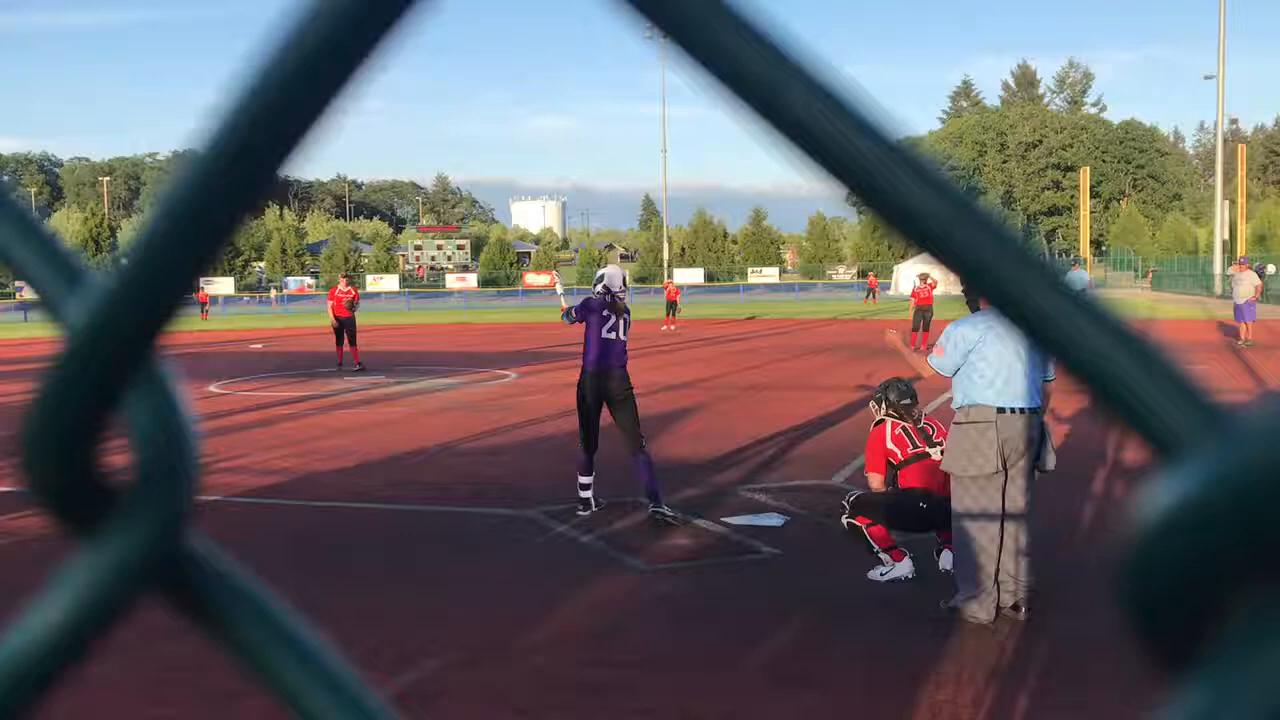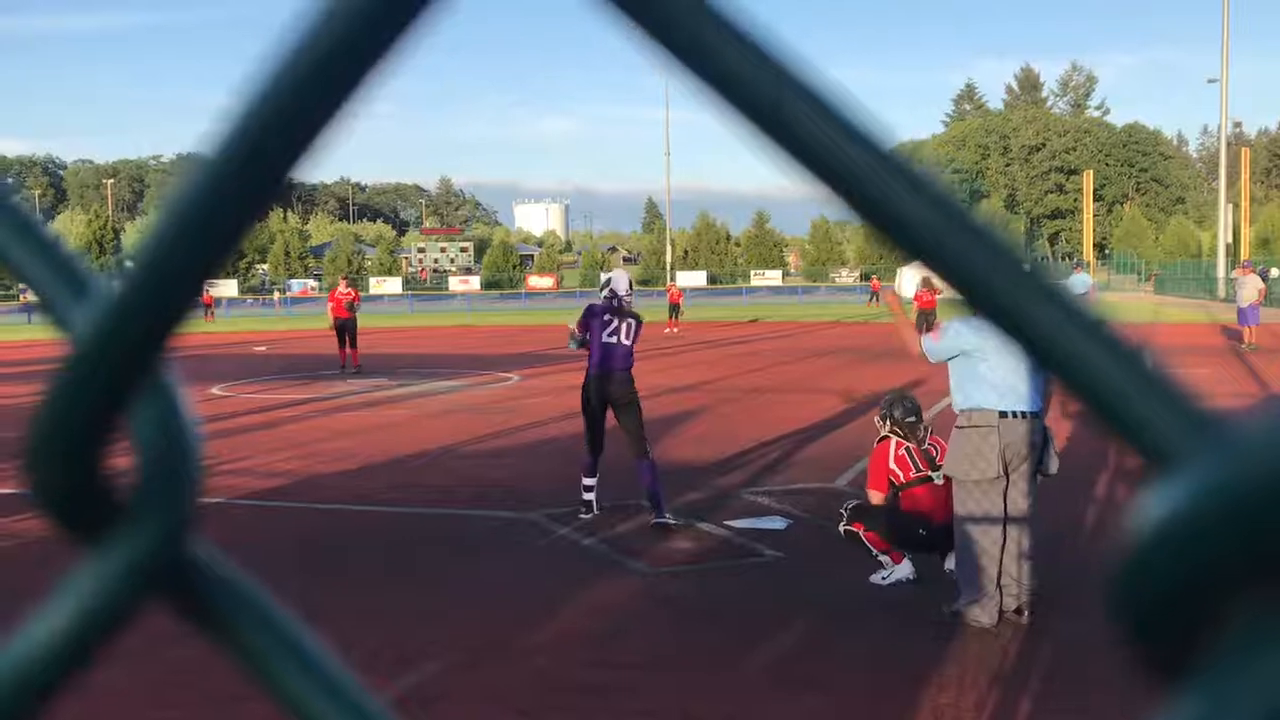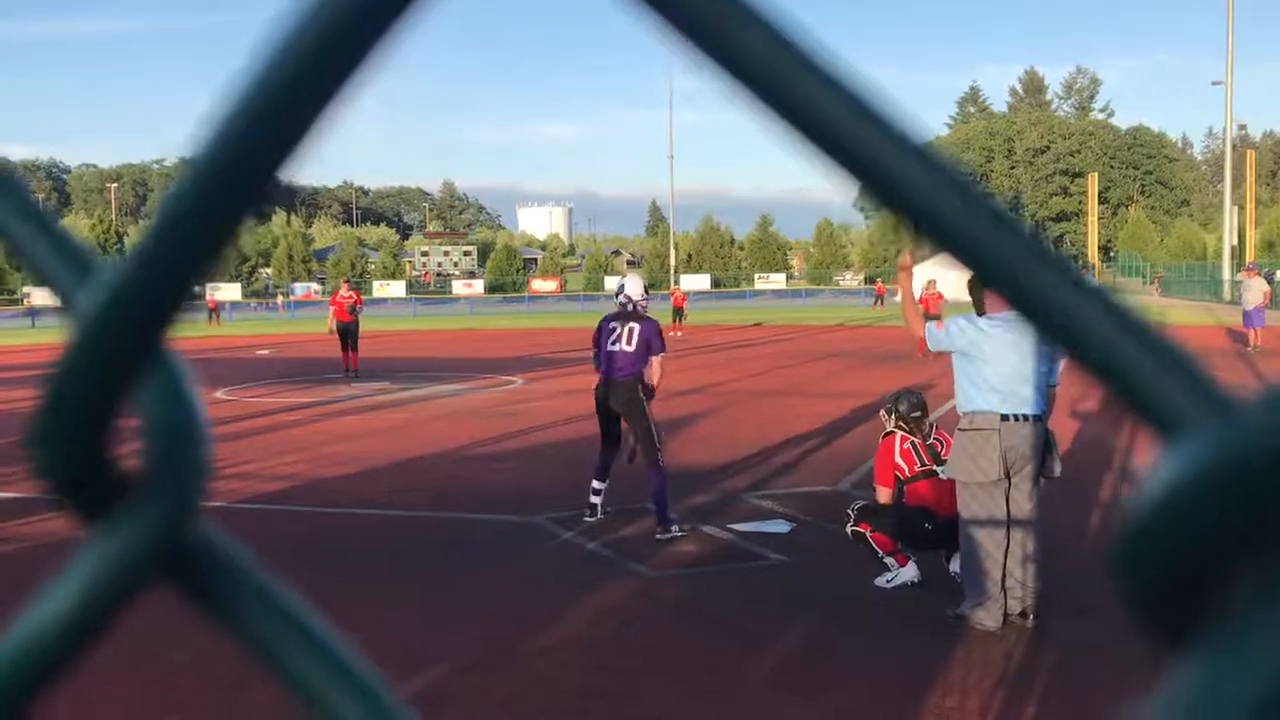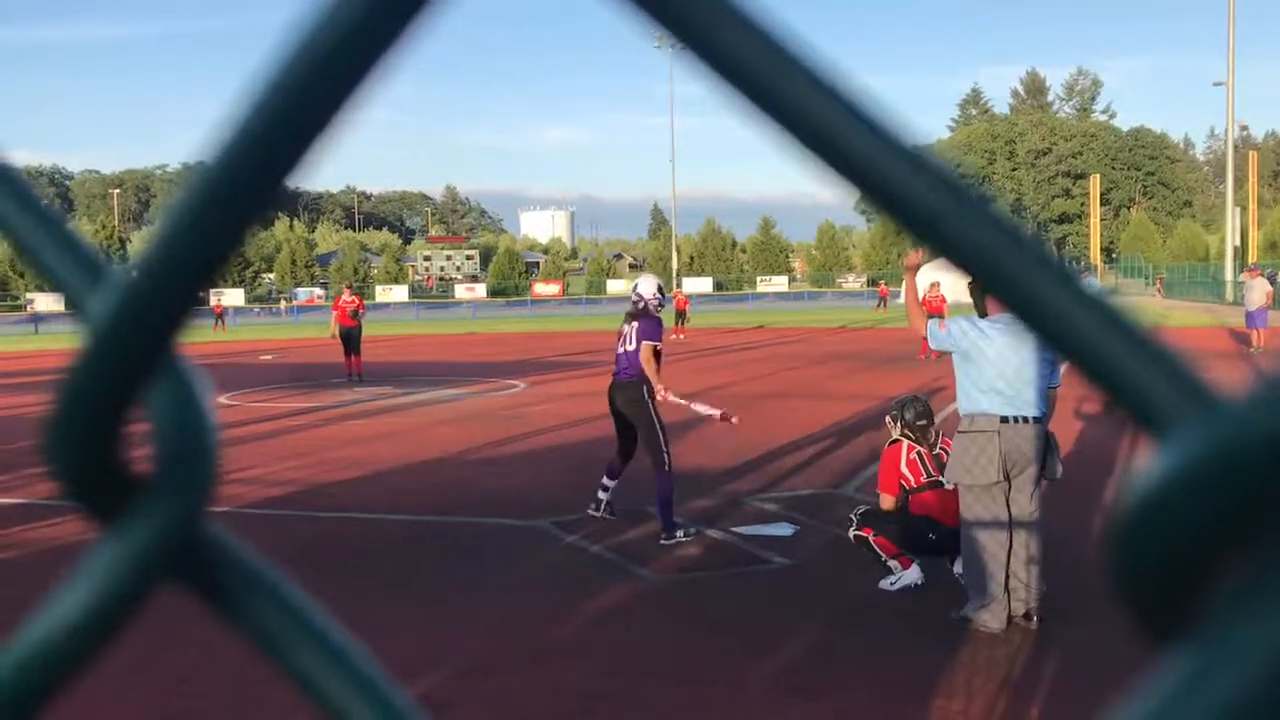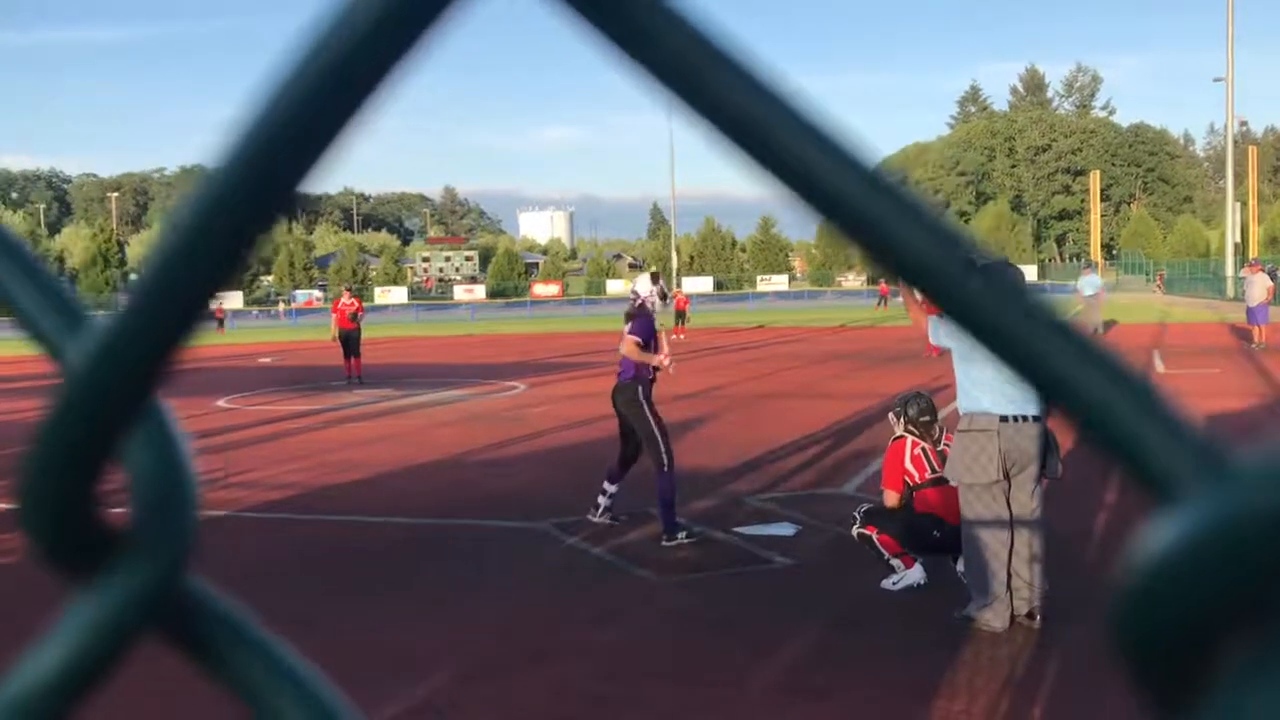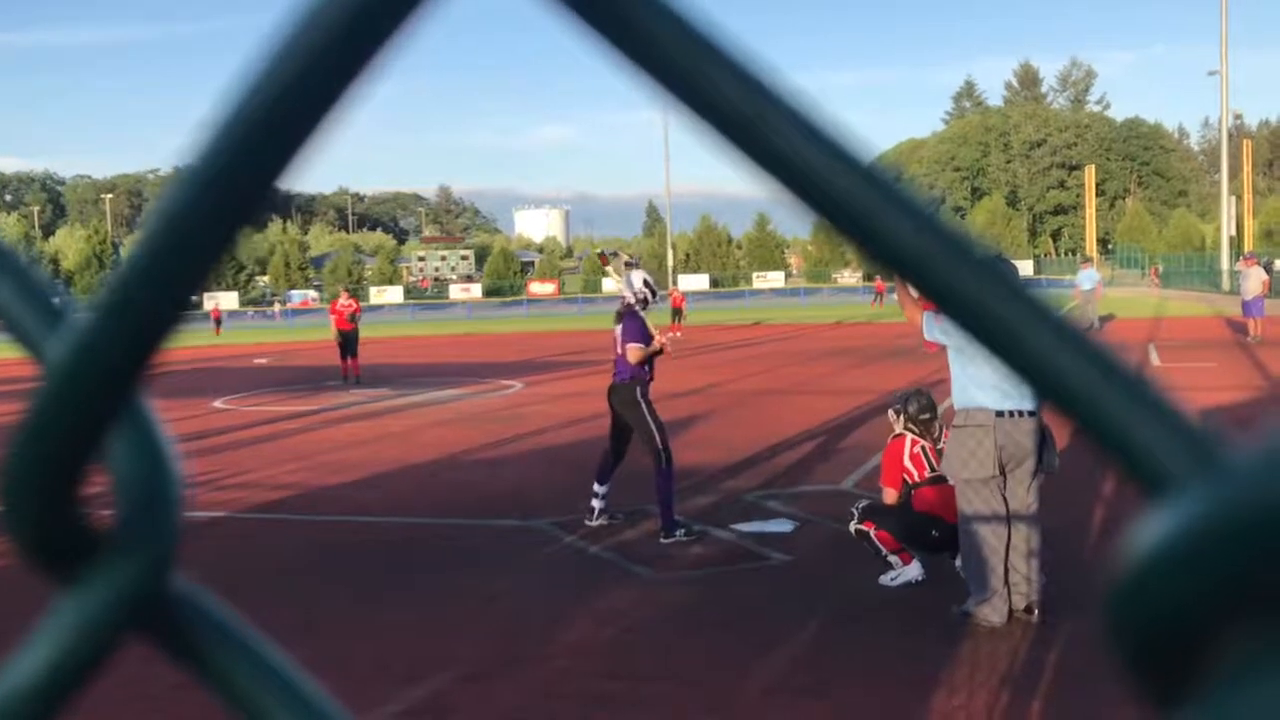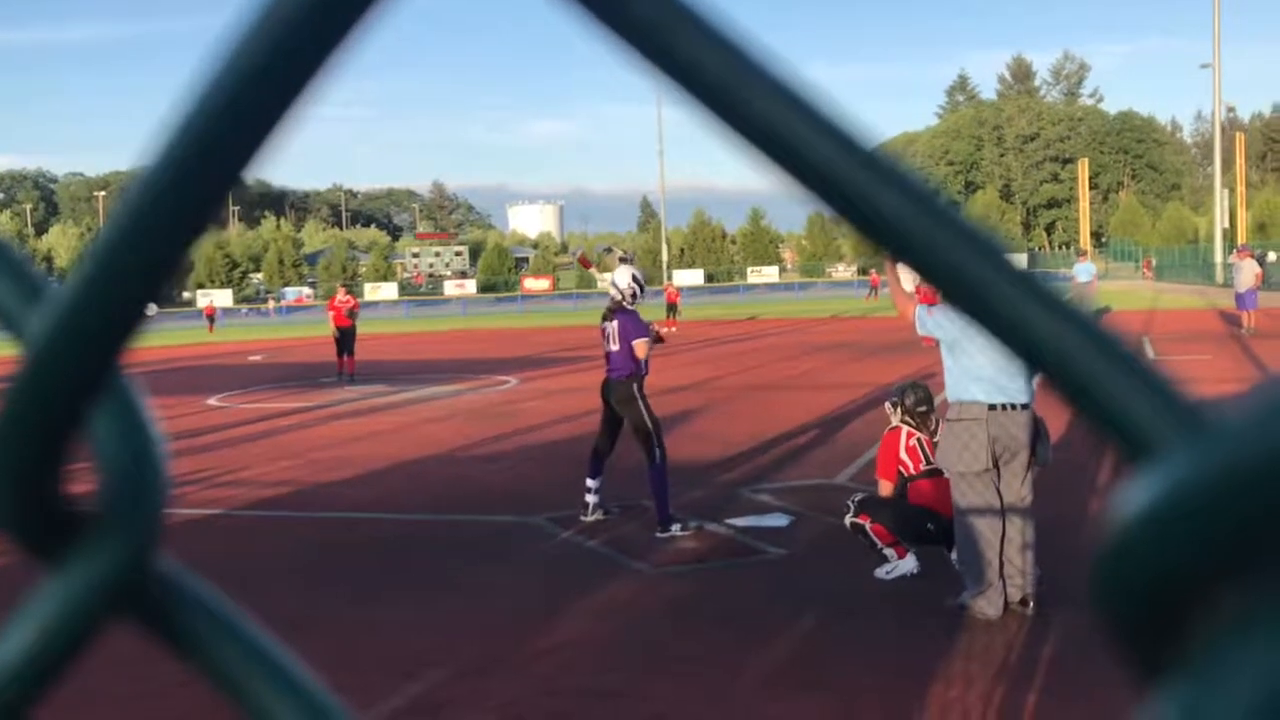
dt=0.2s
person 1, frame 1
left shoulder: (965, 329)
left elbow: (932, 369)
right elbow: (1046, 385)
left wrist: (899, 346)
left hip: (980, 428)
right hip: (1025, 427)
left knee: (975, 516)
right knee: (1015, 513)
left ankle: (978, 602)
right ankle: (1014, 596)
person 1, frame 2
left shoulder: (966, 330)
left elbow: (918, 346)
right elbow: (1046, 390)
left wrist: (896, 308)
left hip: (982, 432)
right hip: (1026, 430)
left knee: (978, 521)
right knee: (1017, 517)
left ankle: (981, 607)
right ankle: (1017, 601)
person 1, frame 3
left shoulder: (969, 330)
right shoulder: (1040, 333)
left elbow: (917, 328)
right elbow: (1050, 390)
left wrist: (904, 277)
left hip: (984, 434)
right hip: (1029, 432)
left knee: (982, 523)
right knee: (1022, 519)
left ankle: (985, 608)
right ankle: (1022, 603)
person 1, frame 4
left shoulder: (969, 332)
right shoulder: (1041, 336)
left elbow: (920, 324)
right elbow: (1050, 392)
left wrist: (910, 275)
left hip: (984, 438)
right hip: (1030, 435)
left knee: (985, 526)
right knee: (1024, 521)
left ankle: (989, 610)
right ankle: (1025, 605)
person 1, frame 5
left shoulder: (967, 330)
left elbow: (919, 317)
left hip: (983, 435)
right hip: (1030, 433)
left knee: (985, 525)
right knee: (1025, 520)
left ankle: (992, 610)
right ankle: (1028, 604)
person 1, frame 6
left shoulder: (961, 325)
left elbow: (914, 314)
left hip: (980, 430)
right hip: (1025, 428)
left knee: (982, 519)
right knee: (1023, 514)
left ankle: (991, 605)
right ankle: (1027, 598)
person 1, frame 7
left shoulder: (952, 319)
left elbow: (906, 308)
left wrist: (890, 267)
left hip: (972, 424)
right hip: (1019, 421)
left knee: (977, 513)
right knee: (1016, 508)
left ankle: (985, 598)
right ankle: (1021, 591)
person 2, frame 1
left shoulder: (591, 304)
right shoulder: (626, 313)
left elbow: (568, 318)
left wrist: (567, 310)
left hip: (591, 378)
right hip: (619, 380)
left knee: (587, 442)
right knee: (636, 443)
left ankle: (586, 500)
right ankle: (656, 502)
person 2, frame 2
left shoulder: (593, 311)
right shoulder: (635, 321)
left elbow: (575, 341)
left hip: (595, 383)
right hip: (623, 384)
left knee: (593, 444)
right knee: (640, 448)
left ankle: (588, 502)
right ankle: (657, 510)
person 2, frame 3
left shoulder: (606, 321)
right shoulder: (650, 325)
left elbow: (597, 361)
right elbow: (656, 369)
right wrist: (650, 391)
left hip: (604, 389)
right hip: (631, 391)
left knee: (608, 448)
right knee: (654, 456)
left ankle: (594, 507)
right ankle: (663, 523)
person 2, frame 4
left shoulder: (628, 322)
right shoulder: (652, 322)
right elbow: (645, 356)
right wrist: (658, 386)
left hip: (617, 390)
right hip: (636, 392)
left knee: (625, 449)
right knee: (662, 458)
left ankle: (601, 501)
right ankle: (668, 528)
person 2, frame 5
left shoulder: (637, 319)
right shoulder: (644, 320)
right elbow: (627, 348)
left wrist: (657, 361)
right wrist: (654, 361)
left hip: (623, 394)
right hip: (635, 394)
left knee: (629, 453)
right knee: (663, 458)
left ankle: (601, 508)
right ankle: (670, 530)
person 2, frame 6
left shoulder: (625, 319)
right shoulder: (634, 320)
right elbow: (632, 356)
left wrist: (653, 348)
right wrist: (655, 346)
left hip: (618, 392)
right hip: (632, 393)
left knee: (614, 452)
right knee: (661, 456)
left ankle: (595, 510)
right ankle: (669, 527)
person 2, frame 7
left shoulder: (607, 317)
right shoulder: (629, 316)
right elbow: (642, 353)
left wrist: (648, 337)
right wrist: (651, 336)
left hip: (610, 387)
right hip: (629, 389)
left knee: (603, 445)
right knee: (656, 451)
left ankle: (590, 505)
right ankle: (665, 521)
person 3, frame 1
left shoulder: (881, 431)
right shoulder: (933, 425)
left elbow: (877, 488)
left wrist: (892, 500)
left hip: (916, 506)
right hip: (950, 508)
left knee: (854, 505)
left ankle: (897, 560)
right ankle: (948, 551)
person 3, frame 2
left shoulder: (884, 449)
right shoulder: (937, 443)
left elbow: (877, 504)
left hip: (914, 532)
right hip: (951, 529)
left knee: (851, 513)
left ankle: (897, 563)
right ankle: (951, 555)
person 3, frame 3
left shoulder: (890, 444)
right shoulder: (943, 438)
left elbow: (884, 501)
left wrist: (896, 517)
left hip: (920, 528)
right hip: (956, 527)
left knee: (858, 513)
left ankle: (902, 565)
right ankle: (956, 555)
person 3, frame 4
left shoulder: (895, 452)
right shoulder: (947, 445)
left elbow: (887, 508)
left hip: (924, 535)
right hip: (962, 534)
left knee: (861, 519)
left ankle: (906, 568)
right ankle: (959, 559)
person 3, frame 5
left shoulder: (899, 448)
right shoulder: (950, 442)
left elbow: (891, 505)
left hip: (928, 533)
left knee: (864, 517)
left ankle: (908, 567)
right ankle: (963, 557)
person 3, frame 6
left shoulder: (898, 445)
right shoulder: (949, 439)
left elbow: (890, 502)
left hip: (927, 531)
left knee: (862, 512)
left ankle: (906, 565)
right ankle: (962, 554)
person 3, frame 7
left shoulder: (894, 437)
left elbow: (885, 495)
left hip: (922, 524)
left knee: (857, 506)
left ankle: (901, 558)
right ankle: (957, 547)
